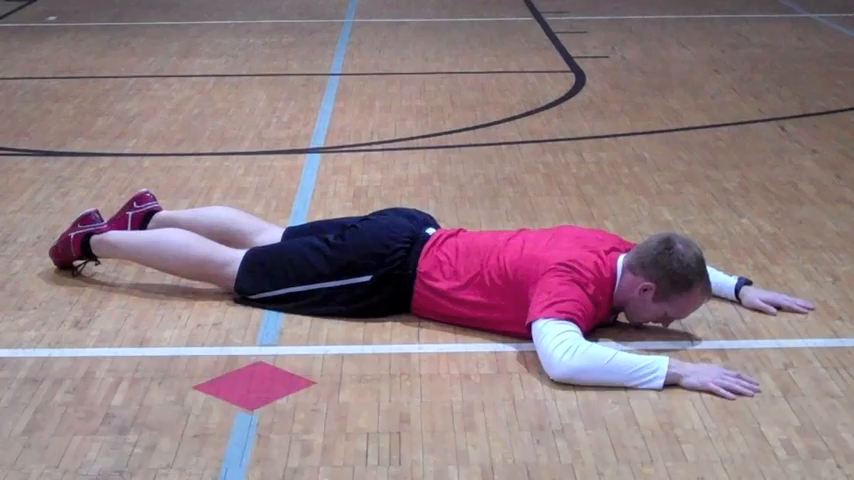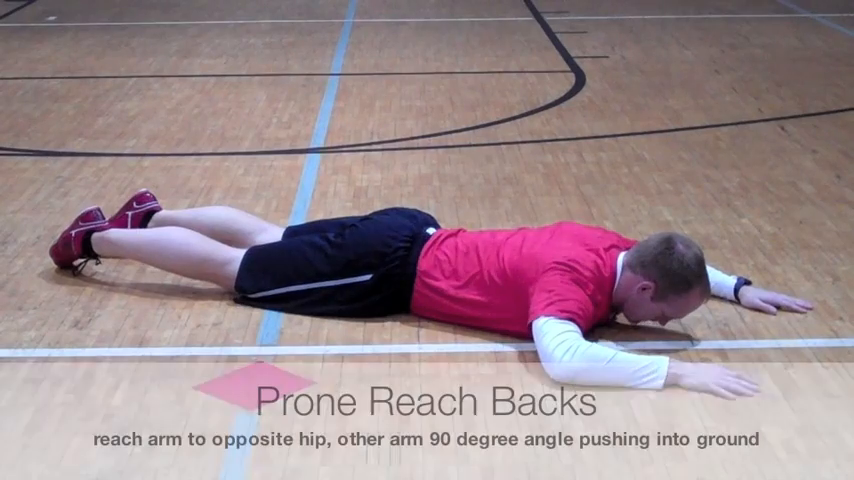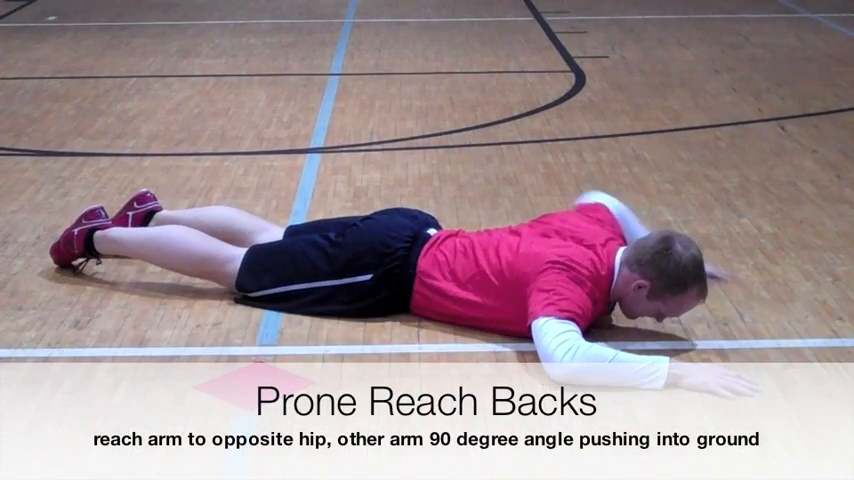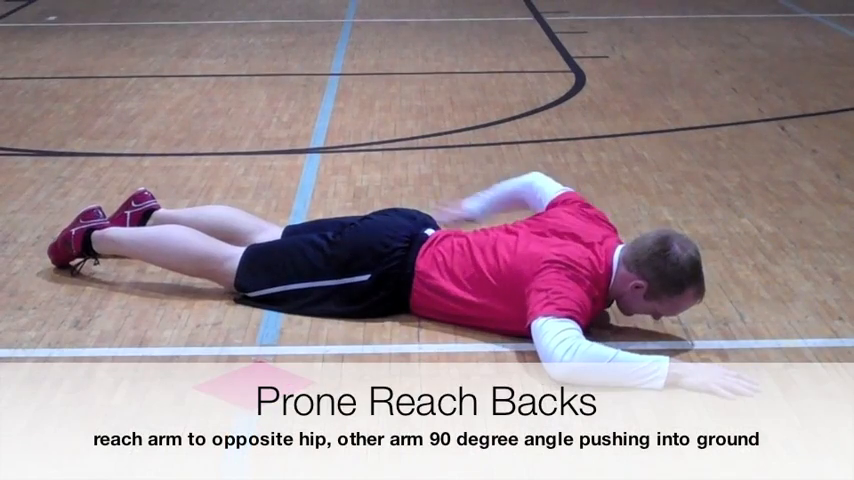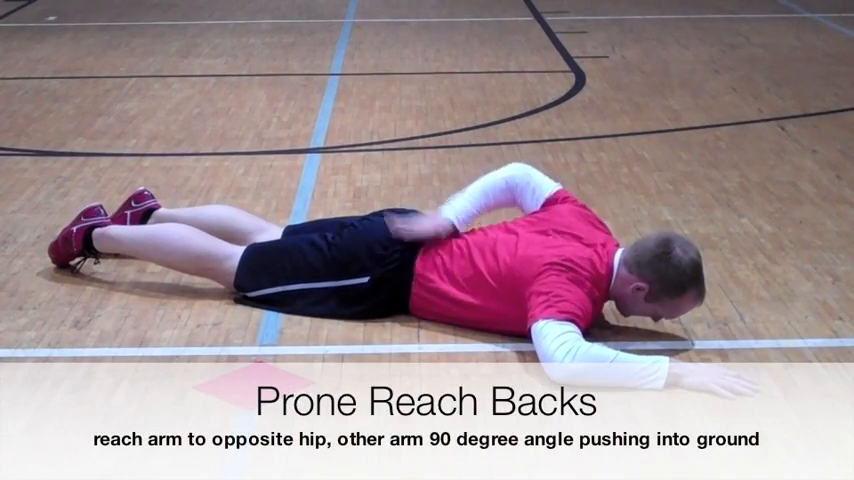
dt=0.3s
person 1, frame 1
left shoulder: (619, 252)
right shoulder: (576, 281)
left elbow: (680, 261)
right elbow: (563, 359)
left wrist: (737, 288)
right wrist: (677, 369)
left hip: (415, 235)
right hip: (395, 267)
left knee: (265, 236)
right knee: (236, 270)
left ankle: (149, 216)
right ankle: (100, 238)
person 1, frame 2
left shoulder: (619, 249)
right shoulder: (574, 280)
left elbow: (676, 262)
right elbow: (565, 360)
left wrist: (739, 288)
right wrist: (679, 371)
left hip: (411, 234)
right hip: (394, 269)
left knee: (265, 236)
right knee: (236, 269)
left ankle: (151, 215)
right ankle: (99, 238)
person 1, frame 3
left shoulder: (605, 233)
right shoulder: (572, 279)
left elbow: (601, 198)
right elbow: (562, 360)
left wrist: (679, 263)
right wrist: (677, 371)
left hip: (410, 234)
right hip: (392, 269)
left knee: (268, 235)
right knee: (234, 266)
left ankle: (150, 215)
right ankle: (100, 237)
person 1, frame 4
left shoulder: (596, 228)
right shoulder: (573, 278)
left elbow: (531, 182)
right elbow: (562, 358)
left wrist: (467, 210)
right wrist: (676, 371)
left hip: (409, 233)
right hip: (391, 271)
left knee: (266, 238)
right knee: (233, 267)
left ankle: (148, 215)
right ankle: (98, 236)
person 1, frame 5
left shoulder: (590, 232)
right shoulder: (572, 280)
left elbow: (519, 175)
right elbow: (561, 361)
left wrist: (444, 215)
right wrist: (675, 371)
left hip: (408, 237)
right hip: (386, 275)
left knee: (266, 237)
right knee: (231, 267)
left ankle: (149, 213)
right ankle: (97, 234)
